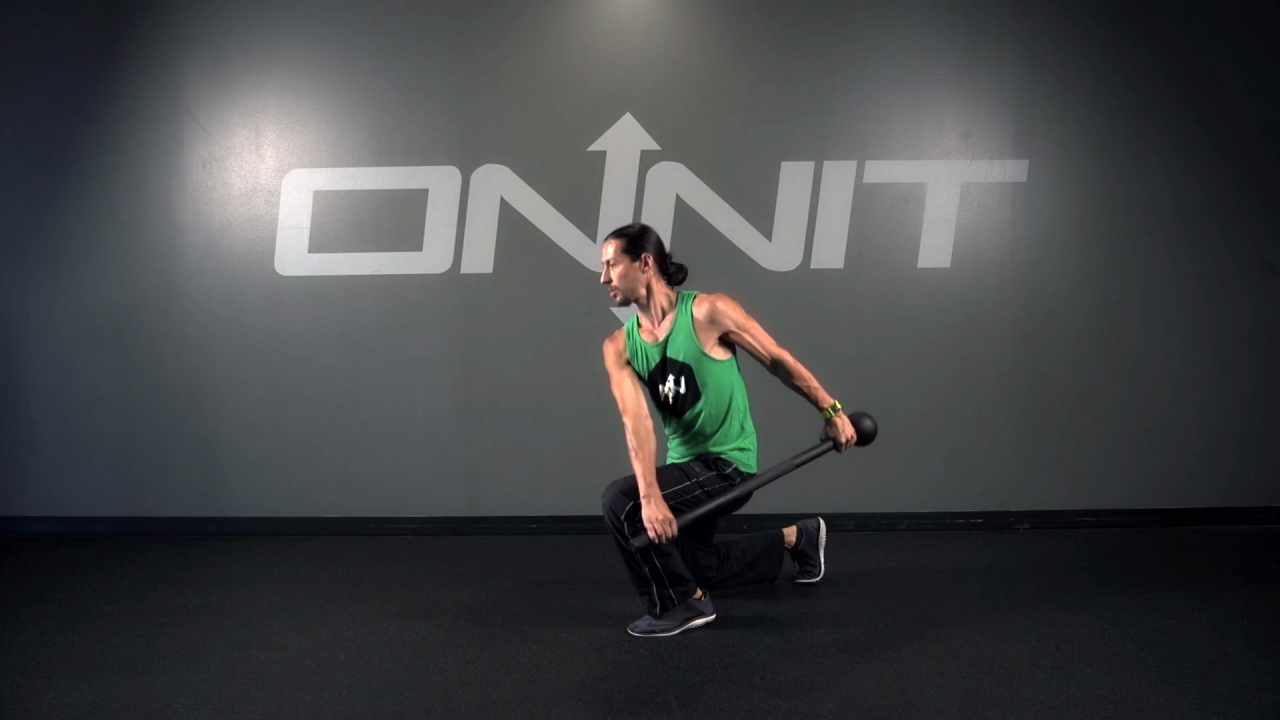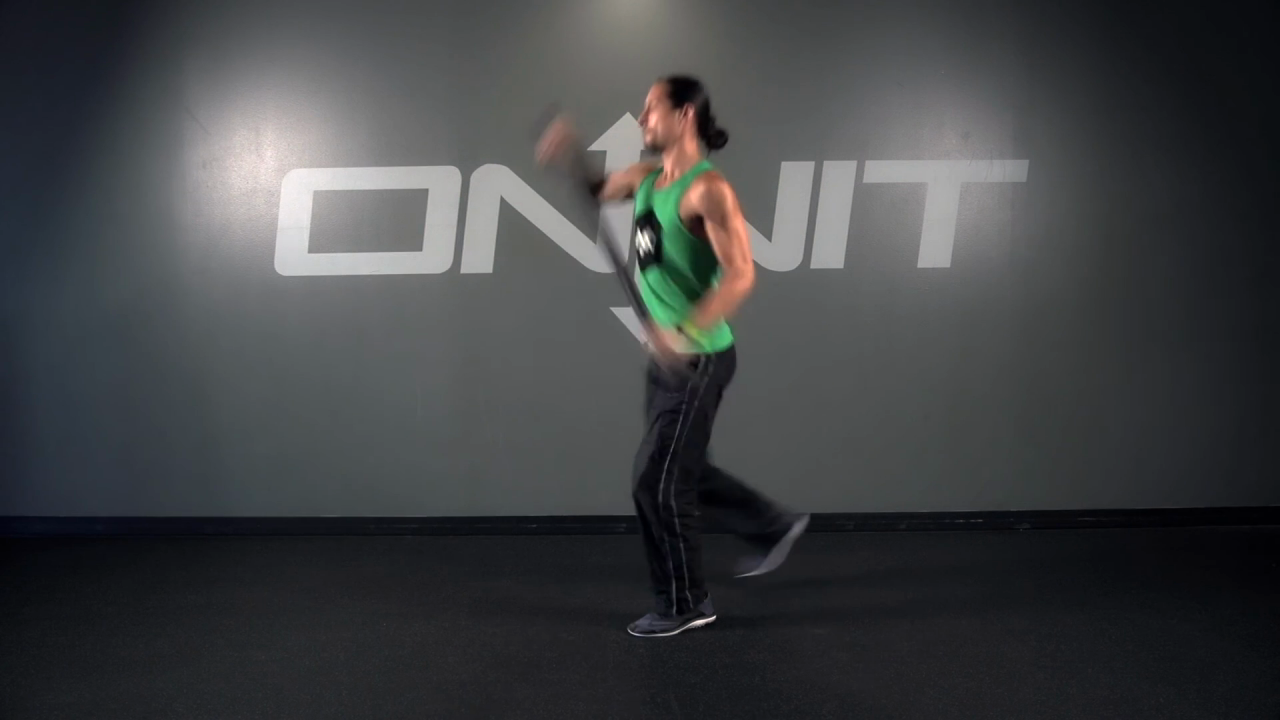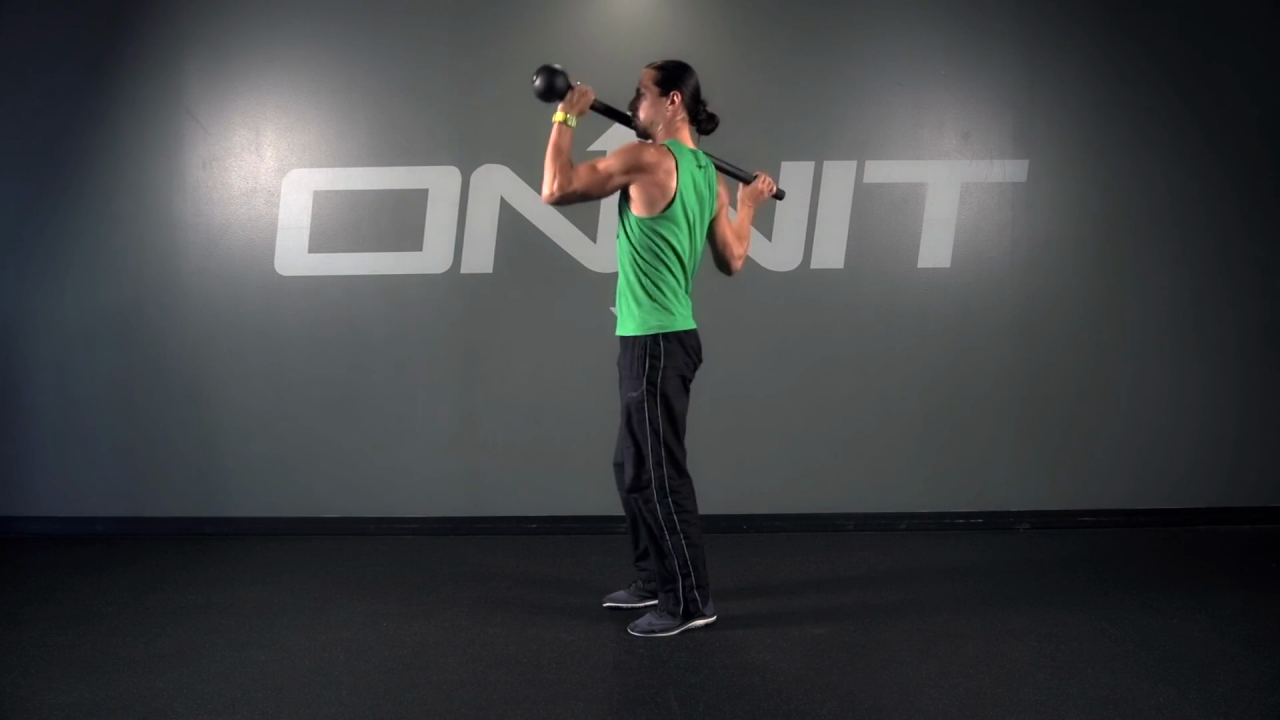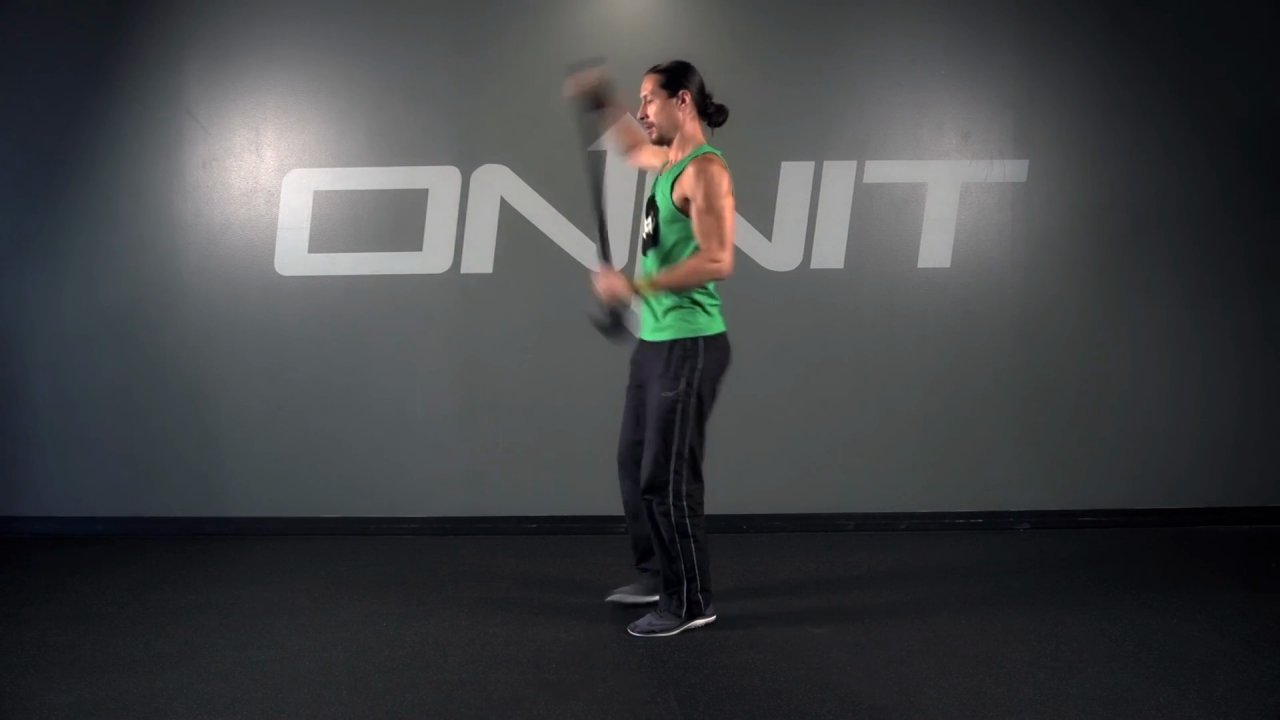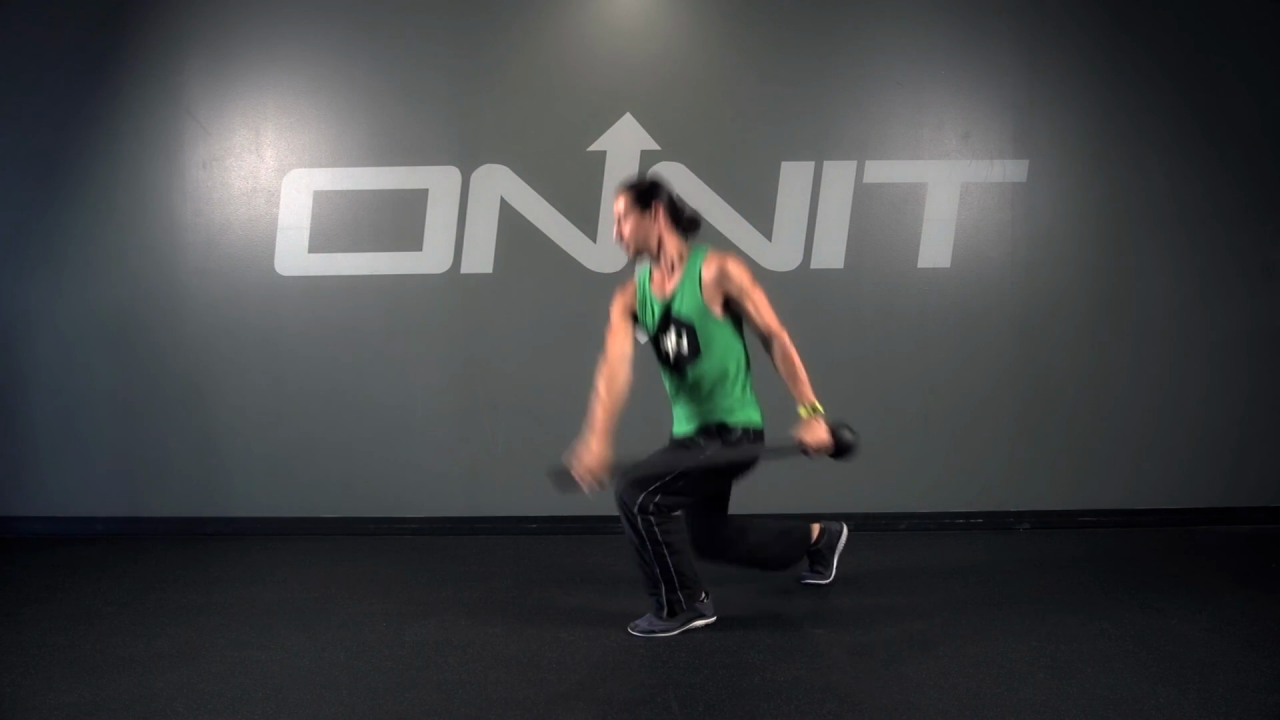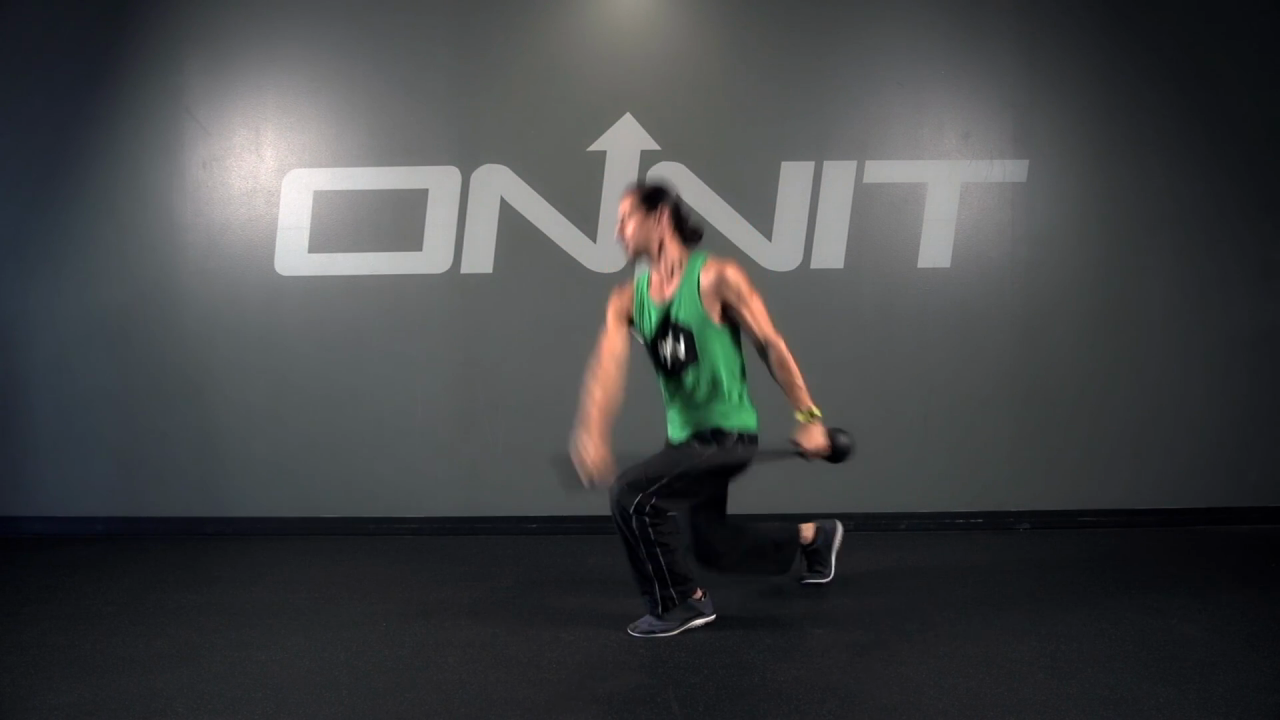
dt=0.5s
person 1, frame 1
left shoulder: (708, 311)
right shoulder: (618, 346)
left elbow: (778, 360)
right elbow: (636, 420)
left wrist: (832, 411)
right wrist: (651, 495)
left hip: (727, 464)
right hip: (685, 462)
left knee: (620, 502)
right knee: (698, 565)
left ankle: (680, 603)
right ankle: (798, 539)
person 1, frame 2
left shoulder: (709, 189)
right shoulder: (649, 176)
left elbow: (741, 274)
right elbow: (599, 190)
left wrist: (689, 330)
right wrist: (564, 155)
left hip: (699, 359)
right hip: (667, 355)
left knee: (658, 481)
right knee: (684, 469)
left ankle: (685, 604)
right ankle: (773, 524)
person 1, frame 3
left shoulder: (648, 158)
right shoulder: (707, 175)
left elbow: (555, 189)
right elbow: (732, 261)
left wrist: (564, 118)
right wrist: (749, 203)
left hip: (655, 342)
right hip: (654, 338)
left knee: (657, 475)
right knee: (634, 470)
left ankle: (690, 601)
right ankle: (656, 578)
person 1, frame 4
left shoulder: (707, 170)
right shoulder: (671, 160)
left elbow: (718, 261)
right elbow: (640, 150)
left wrist: (635, 285)
right wrist: (606, 103)
left hip: (692, 346)
right hip: (655, 345)
left knee: (665, 477)
right knee: (634, 466)
left ankle: (691, 603)
right ankle: (659, 574)
person 1, frame 5
left shoulder: (718, 272)
right shoulder: (631, 296)
left elbow: (776, 338)
right elbow: (616, 370)
left wrist: (810, 413)
right wrist: (597, 438)
left hip: (731, 431)
right hip: (690, 431)
left knee: (638, 495)
right knee: (711, 538)
left ankle: (682, 605)
right ankle: (818, 539)
person 1, frame 6
left shoulder: (716, 278)
right shoulder: (627, 302)
left elbow: (773, 346)
right elbow: (609, 368)
left wrist: (808, 417)
right wrist: (593, 436)
left hip: (726, 434)
right hip: (685, 437)
left knee: (631, 494)
right knee: (712, 549)
left ankle: (681, 604)
right ankle: (812, 539)
